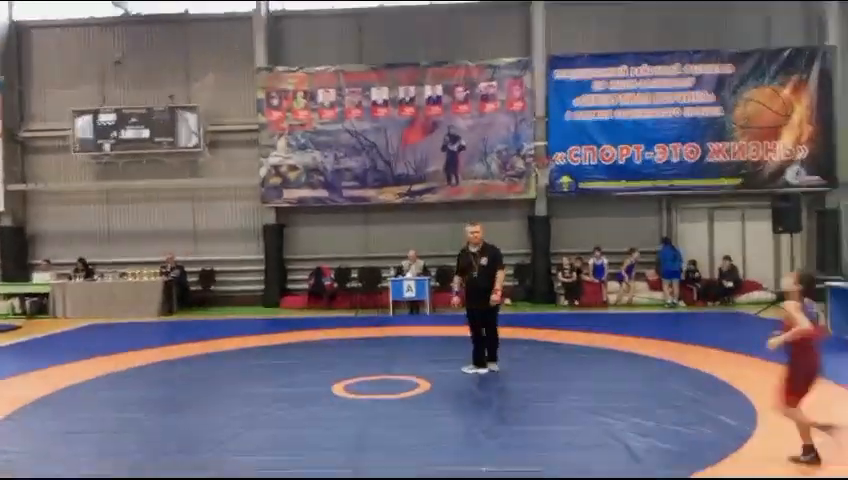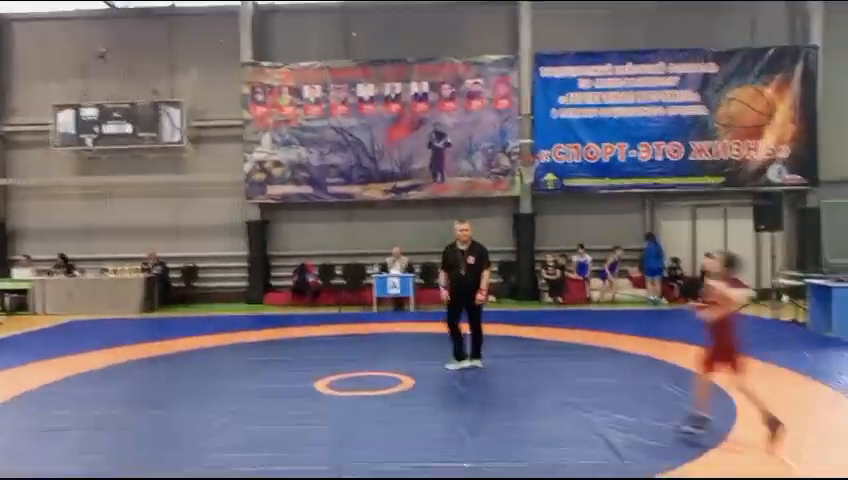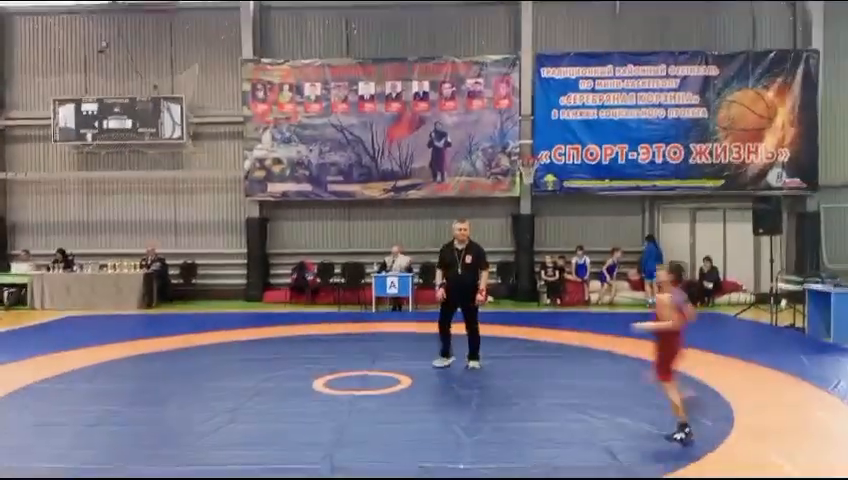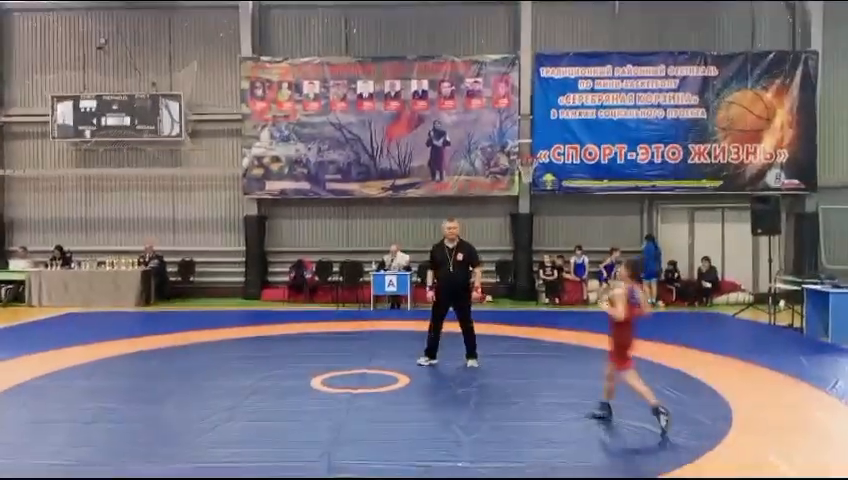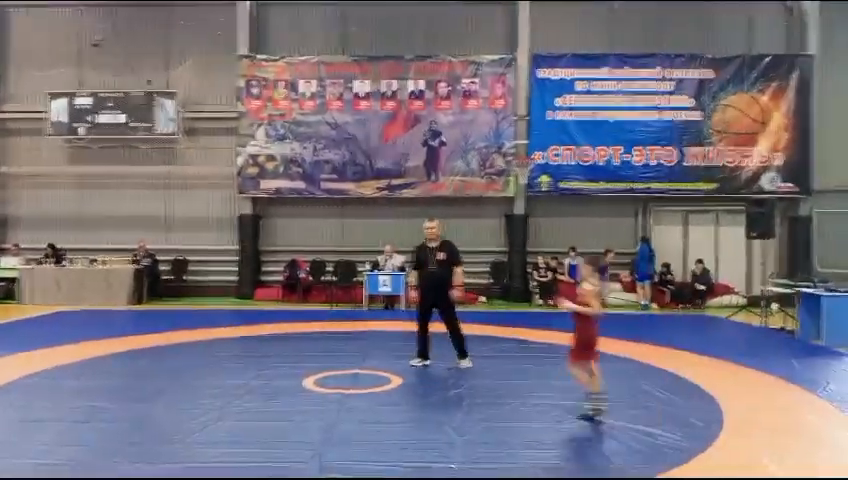
dt=0.2s
person 1, frame 1
left shoulder: (790, 305)
right shoulder: (807, 304)
left elbow: (805, 328)
right elbow: (819, 332)
left wrist: (781, 339)
left hip: (800, 364)
right hip: (811, 361)
left knee: (788, 409)
right knee: (792, 407)
right ankle: (808, 451)
person 1, frame 2
left shoulder: (715, 285)
right shoulder: (715, 284)
left elbow: (739, 299)
left wrist: (716, 314)
right wrist: (705, 307)
left hip: (720, 341)
right hip: (728, 339)
left knee: (703, 377)
right knee: (741, 383)
left ankle: (699, 420)
right ankle: (771, 421)
person 1, frame 3
left shoulder: (664, 298)
right shoulder: (679, 294)
left elbow: (672, 323)
right elbow: (690, 315)
left wrist: (648, 326)
left hip: (666, 346)
right hip: (674, 344)
left knee: (668, 386)
left ankle: (684, 429)
person 1, frame 4
left shoulder: (619, 291)
right shoulder: (637, 290)
left elbow: (620, 316)
right elbow: (645, 310)
left wrist: (607, 308)
left hip: (620, 337)
right hip: (626, 335)
left knee: (630, 377)
right knee: (610, 372)
left ankle: (658, 408)
right ankle: (605, 408)
person 1, frame 5
left shoulder: (587, 287)
right shoulder: (593, 285)
left elbow: (596, 310)
left wrist: (574, 307)
right wrist: (570, 304)
left hip: (584, 332)
right hip: (591, 331)
left knee: (574, 366)
right knee: (591, 368)
left ankle: (595, 395)
right ankle: (595, 408)
person 2, frame 1
left shoulder: (492, 251)
right shoulder: (463, 254)
left elbow: (500, 272)
right elbow: (458, 275)
left wrist: (497, 291)
right wrist: (456, 293)
left hip: (489, 297)
right hip: (472, 298)
left knee: (490, 330)
right knee: (476, 331)
left ankle: (492, 361)
right ankle: (479, 364)
person 2, frame 2
left shoulder: (479, 249)
right shoulder: (449, 250)
left elbow: (486, 271)
right elbow: (444, 271)
left wrist: (482, 291)
right wrist: (443, 288)
left hip: (473, 294)
right hip: (455, 294)
left knee: (475, 326)
right knee: (452, 324)
left ankle: (476, 357)
right ankle: (460, 358)
person 2, frame 3
left shoulder: (477, 249)
right shoulder: (446, 249)
left elbow: (484, 271)
right elbow: (440, 269)
left wrist: (481, 291)
right wrist: (439, 286)
left hip: (470, 294)
right hip: (450, 293)
left knee: (472, 327)
right knee: (443, 323)
left ankle: (473, 358)
right ankle: (446, 356)
person 2, frame 4
left shoulder: (467, 248)
right shoulder: (436, 249)
left elbow: (477, 269)
right elbow: (431, 270)
left wrist: (477, 288)
right wrist: (429, 288)
left hip: (462, 293)
right hip: (441, 293)
left knee: (467, 325)
right knee: (435, 325)
left ankle: (472, 357)
right ankle: (430, 356)
person 2, frame 5
left shoulder: (449, 247)
right shoulder: (419, 249)
left elbow: (458, 268)
right elbow: (415, 270)
left wrist: (456, 287)
right wrist: (413, 288)
left hip: (444, 293)
right hip: (425, 293)
left knee: (452, 325)
right knee: (422, 325)
left ankle: (463, 356)
right ankle: (422, 357)
